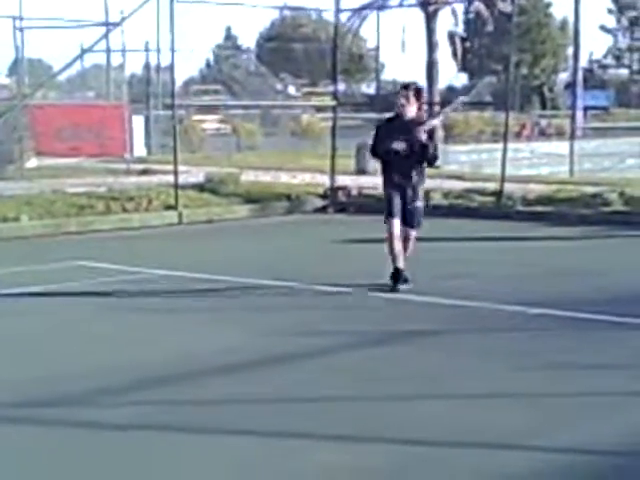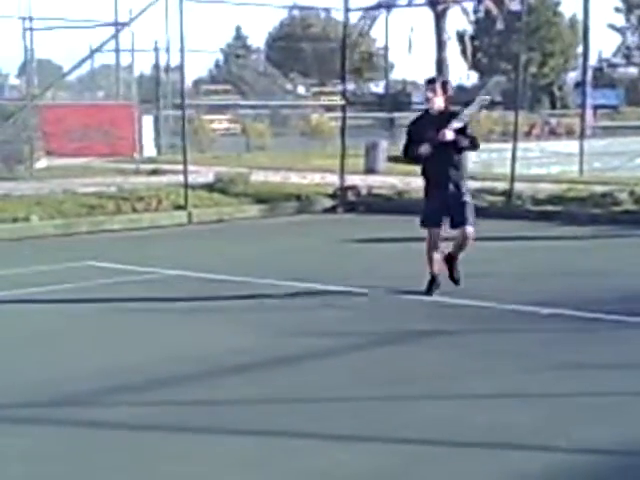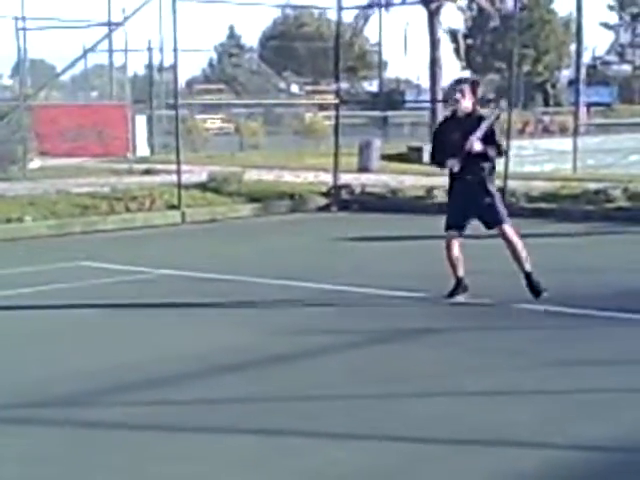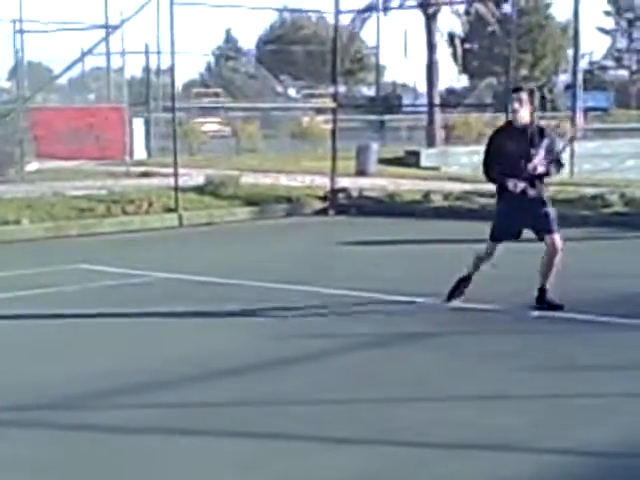
dt=0.3s
person 1, frame 1
left shoulder: (425, 127)
right shoulder: (386, 125)
left elbow: (432, 160)
right elbow: (375, 150)
left wrist: (425, 142)
right wrist: (392, 147)
left hip: (414, 187)
right hip: (392, 185)
left knee: (410, 235)
right knee: (394, 229)
left ankle: (398, 270)
right ankle: (400, 272)
person 1, frame 2
left shoulder: (455, 118)
right shoulder: (417, 124)
left elbow: (473, 144)
right elbow: (407, 153)
left wrist: (454, 137)
right wrist: (418, 150)
left hip: (457, 183)
right hip: (434, 186)
left knee: (467, 233)
right knee: (433, 235)
left ankle: (451, 257)
right ankle: (434, 277)
person 1, frame 3
left shoulder: (482, 122)
right shoulder: (445, 126)
left elbow: (498, 151)
right elbow: (435, 156)
left wrist: (481, 148)
right wrist: (447, 162)
left hip: (483, 186)
right hip: (458, 189)
left knee: (507, 232)
right knee: (451, 238)
left ankle: (530, 279)
right ankle: (460, 283)
person 1, frame 4
left shoulder: (542, 134)
right shoulder: (500, 135)
left elbow: (558, 164)
right elbow: (489, 169)
left wrist: (544, 168)
right wrist: (507, 181)
left hip: (536, 198)
right hip: (510, 200)
left knee: (555, 244)
right knee: (491, 249)
left ankle: (542, 294)
right ankle: (465, 280)
